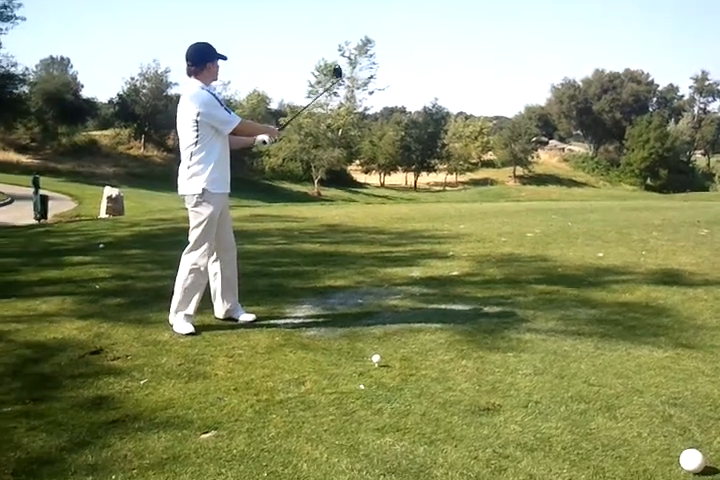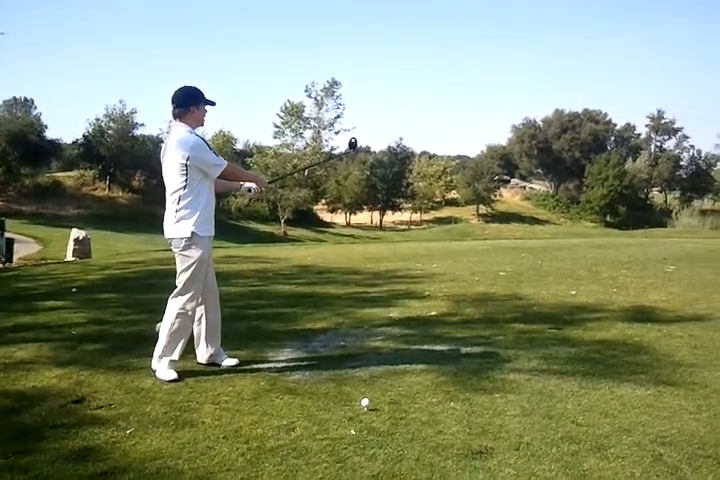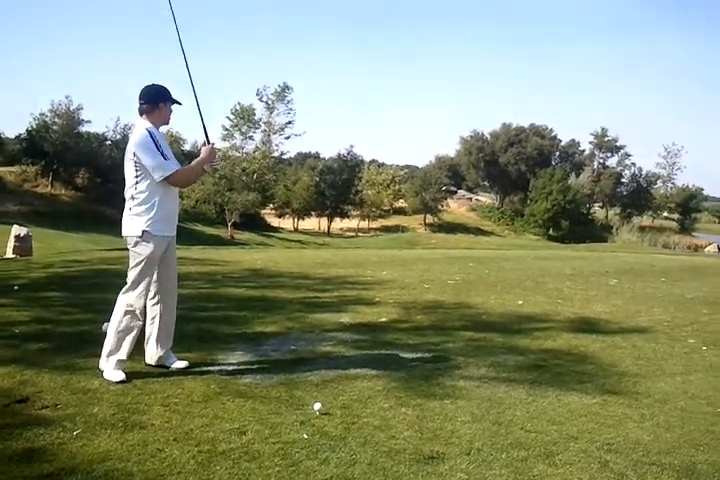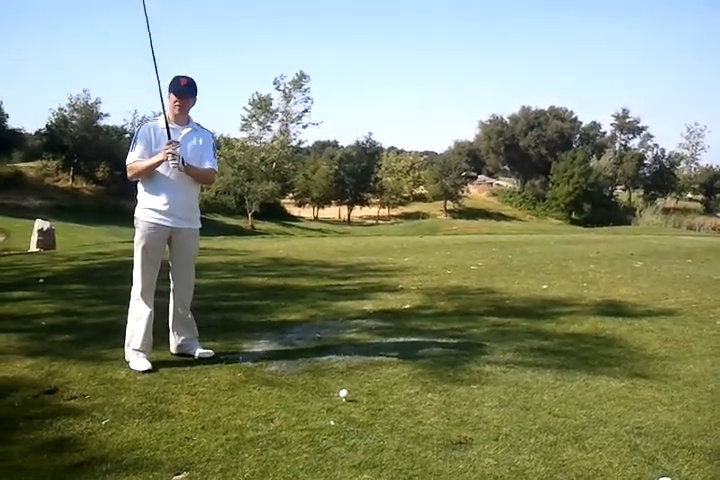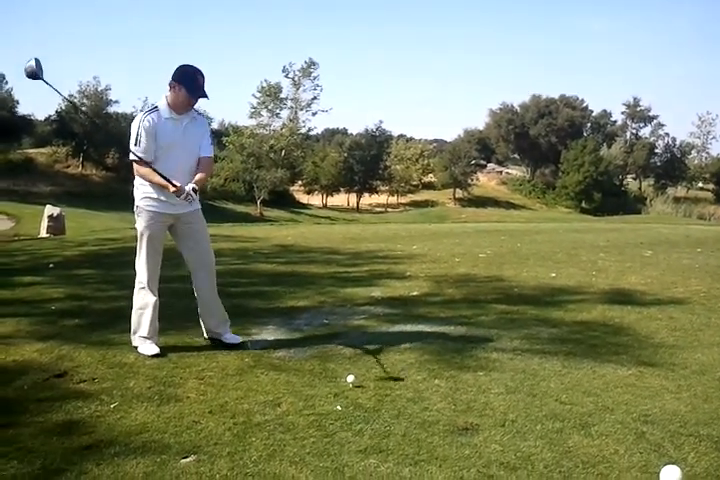
dt=1s
person 1, frame 1
left shoulder: (196, 96)
right shoulder: (202, 97)
left elbow: (223, 140)
right elbow: (239, 126)
left wrist: (256, 140)
right wrist: (267, 130)
left hip: (214, 187)
right hip: (203, 187)
left knee: (224, 248)
right knee: (199, 252)
left ankle: (227, 305)
right ankle: (180, 313)
person 1, frame 2
left shoulder: (175, 140)
right shoulder: (190, 141)
left elbow: (208, 182)
right elbow: (226, 169)
left wrist: (241, 186)
right wrist: (255, 179)
left hip: (194, 230)
right hip: (189, 231)
left knee: (207, 293)
right knee: (186, 296)
left ankle: (209, 350)
right ankle: (163, 360)
person 1, frame 3
left shoulder: (153, 137)
right shoulder: (146, 137)
left elbow: (176, 180)
right elbow: (175, 179)
left wrist: (203, 166)
right wrist: (203, 159)
left hip: (163, 230)
right hip: (147, 230)
left knee: (165, 292)
right knee: (135, 295)
left ankle: (159, 352)
right ankle: (111, 360)
person 1, frame 4
left shoulder: (204, 136)
right shoulder: (148, 130)
left elbow: (210, 177)
right elbow: (132, 171)
left wrist: (184, 166)
right wrist: (160, 158)
left hip: (187, 221)
right hip: (151, 217)
left knee: (184, 284)
right knee: (144, 285)
left ankle: (184, 340)
right ankle: (136, 349)
person 1, frame 5
left shoulder: (200, 122)
right shoulder: (148, 119)
left elbow: (206, 163)
right elbow: (139, 167)
left wrist: (194, 185)
right wrist: (168, 186)
left hip: (188, 207)
right hip: (153, 205)
left knee: (204, 264)
right knee: (148, 273)
left ankle: (216, 327)
right ankle: (143, 336)
